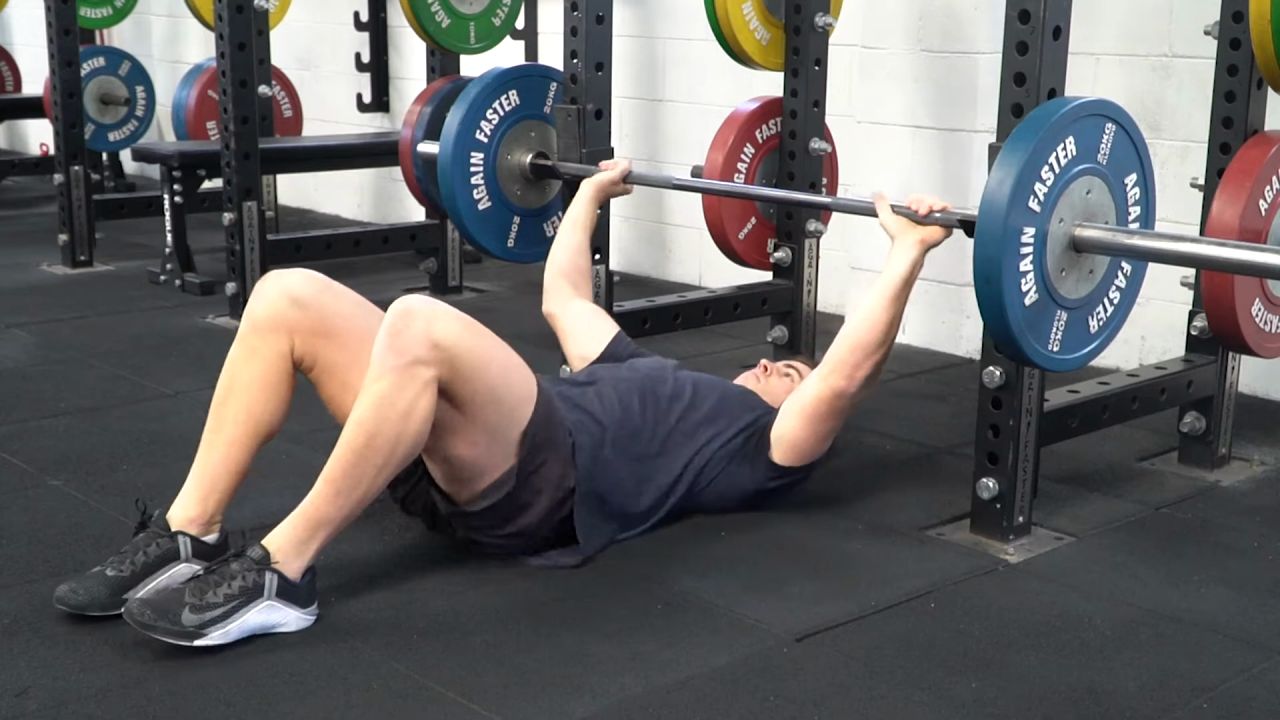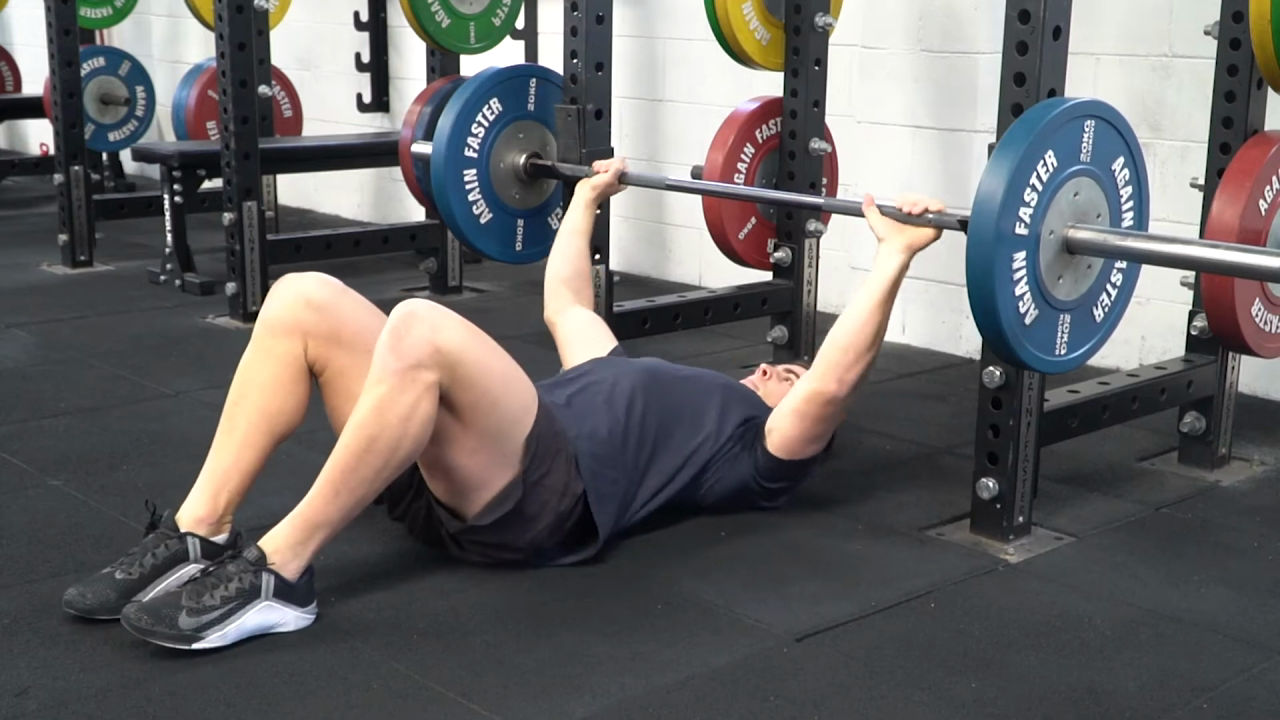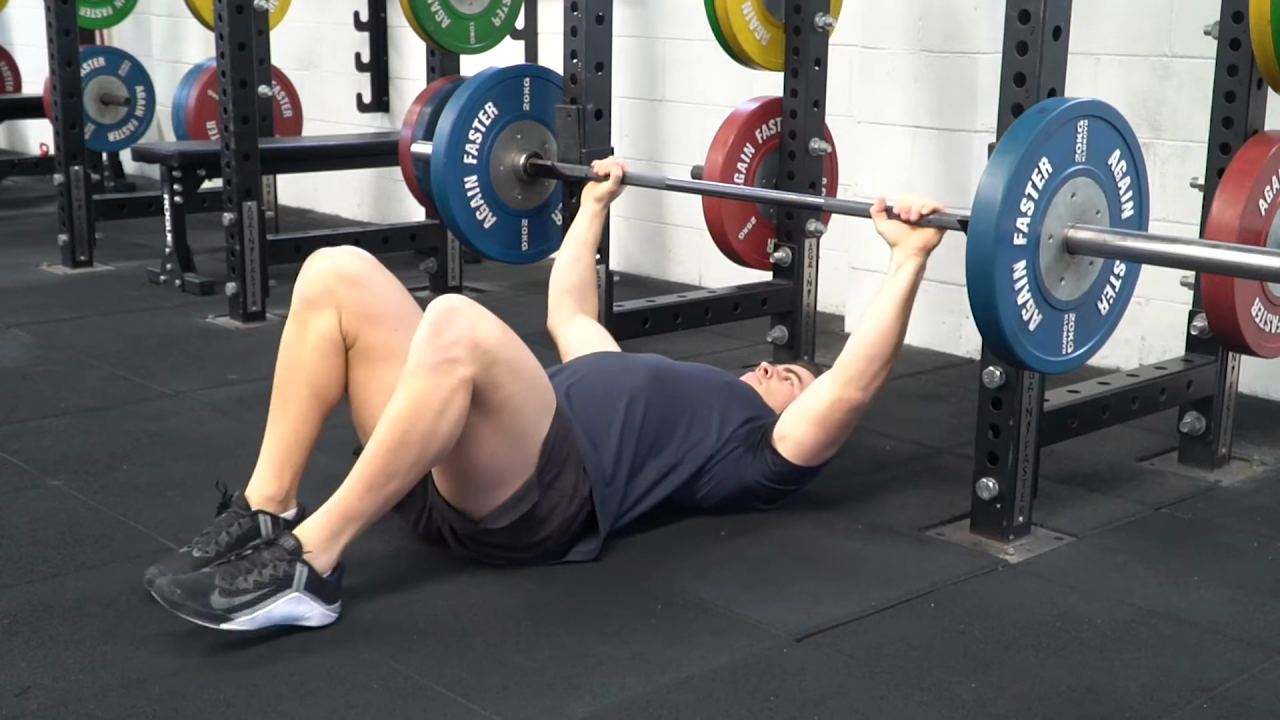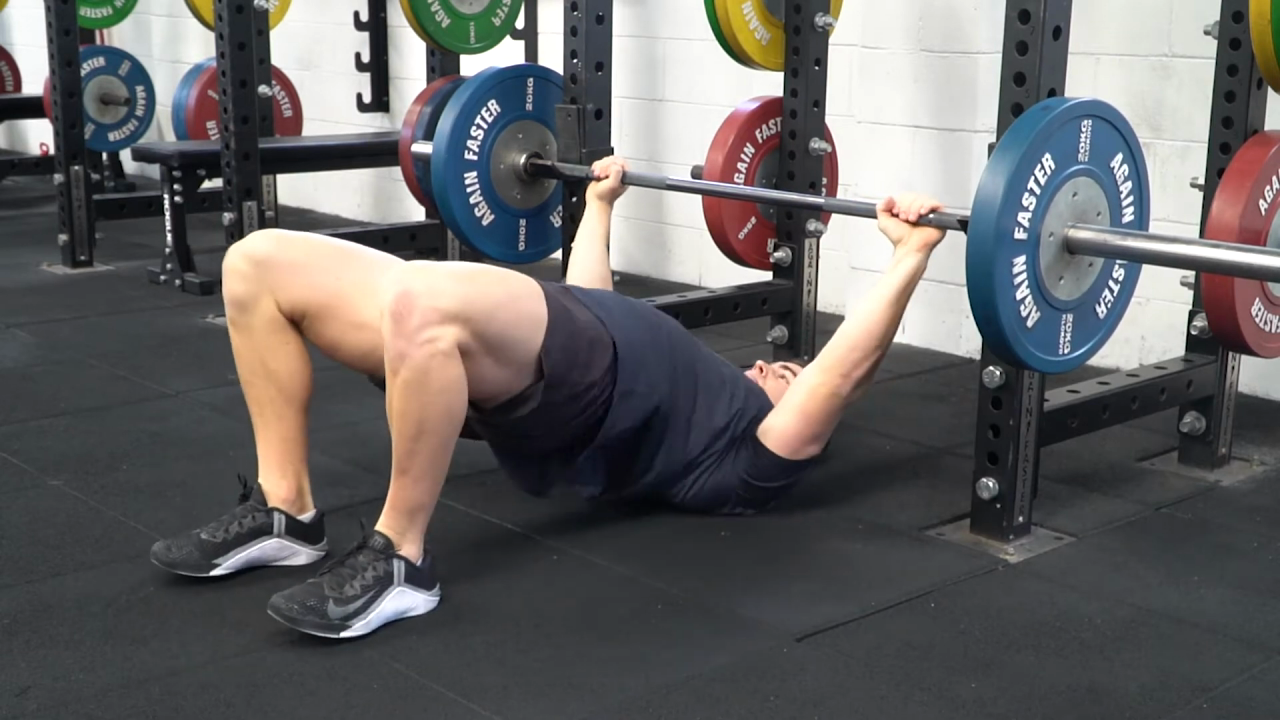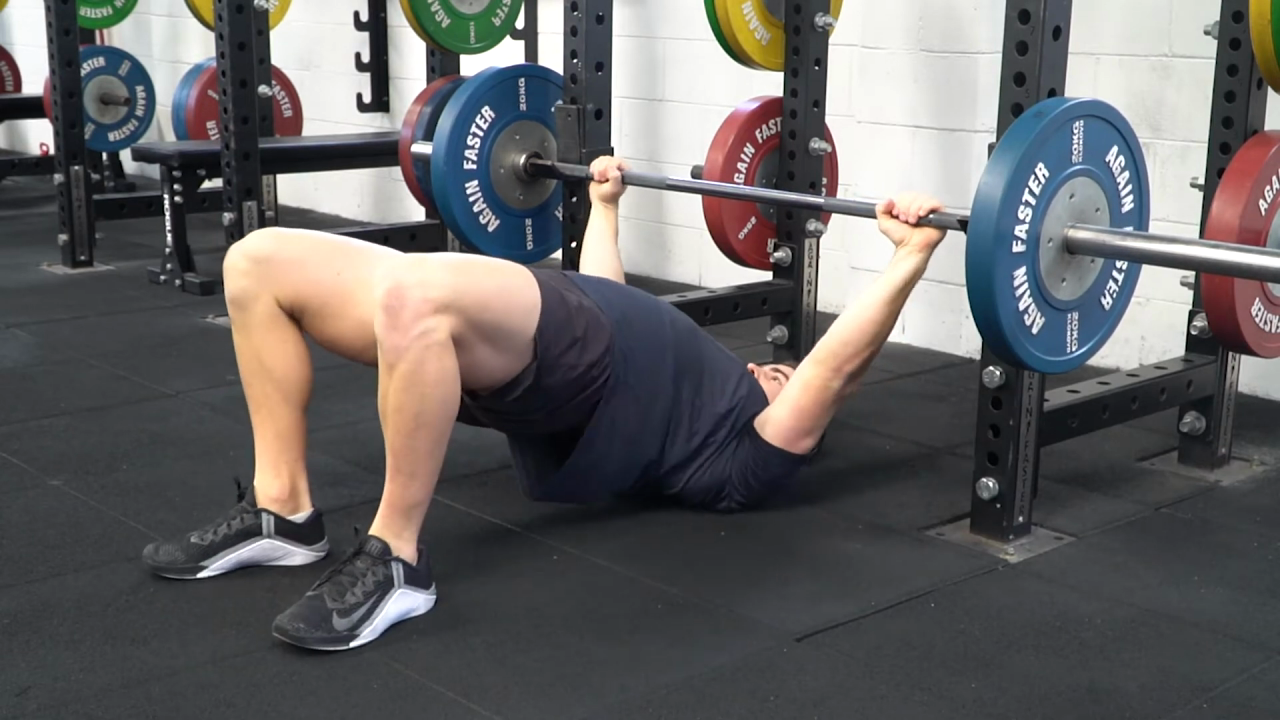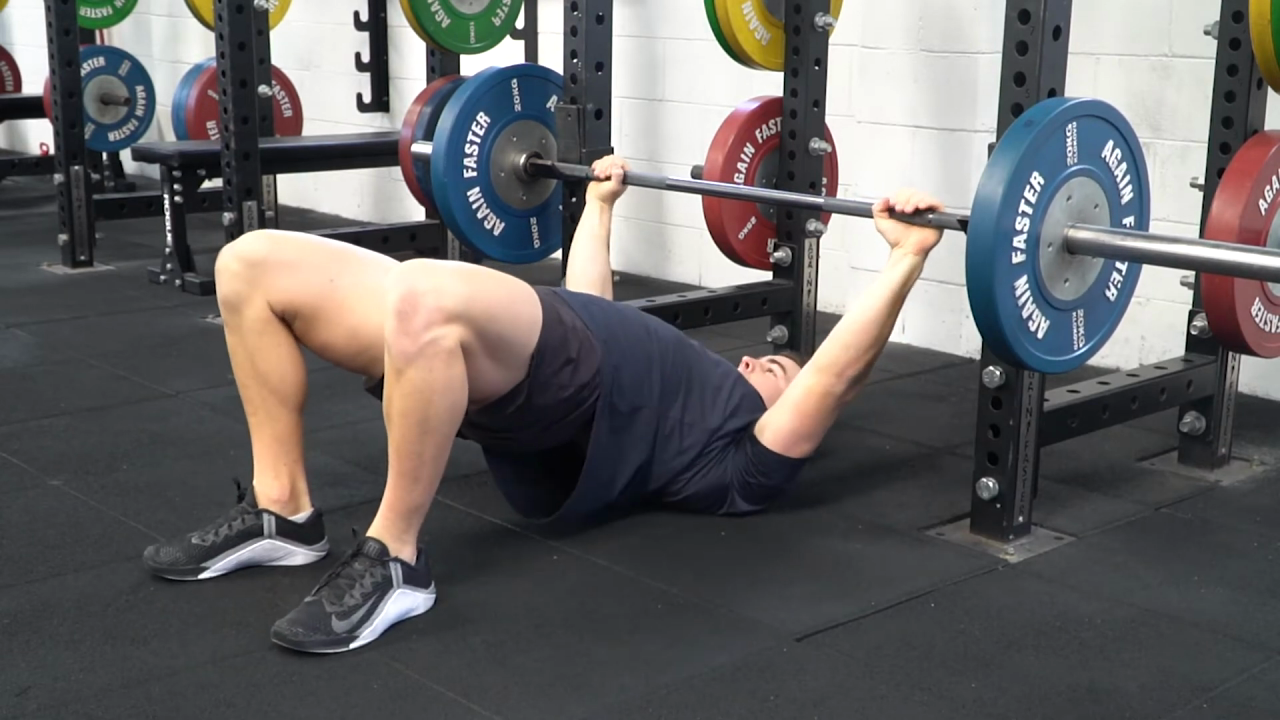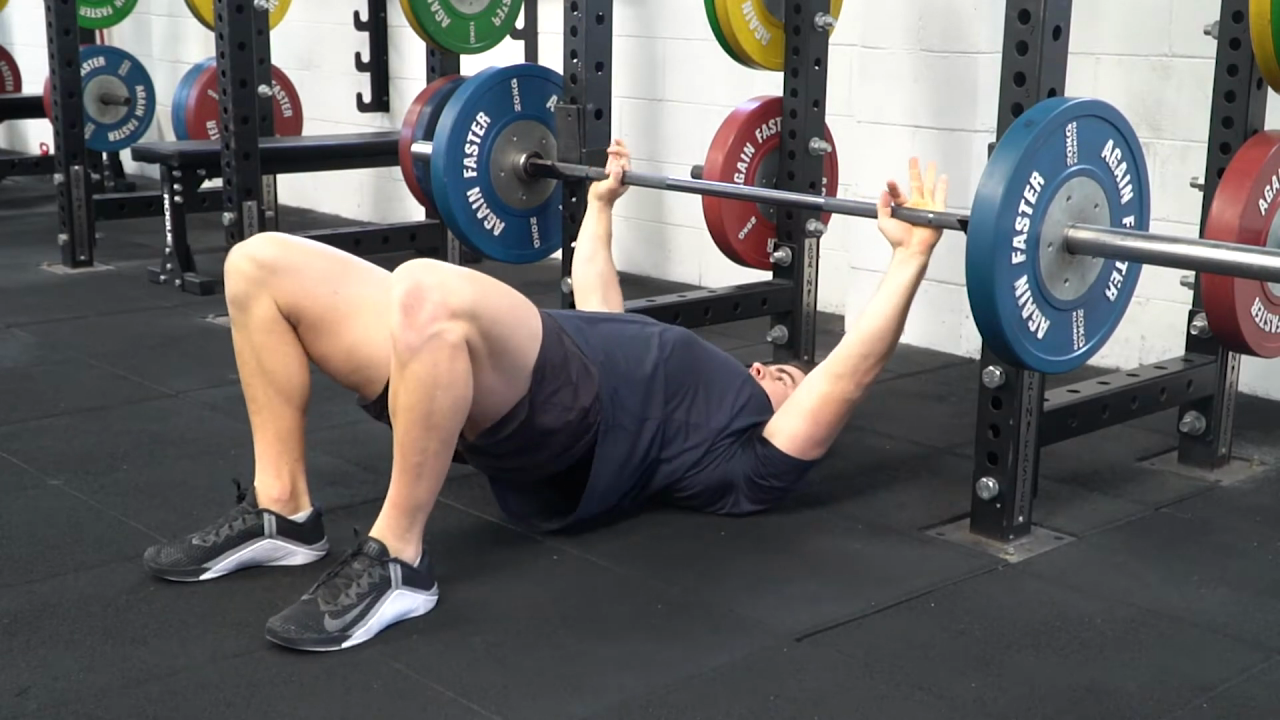
dt=0.7s
person 1, frame 1
left shoulder: (762, 448)
right shoulder: (645, 372)
left elbow: (844, 375)
right elbow: (563, 297)
left wrist: (908, 250)
right wrist: (589, 195)
left hip: (537, 481)
right hip: (450, 462)
left knee: (419, 322)
right knee: (289, 296)
left ankle: (279, 573)
right ankle: (188, 534)
person 1, frame 2
left shoulder: (764, 453)
right shoulder: (648, 385)
left elbow: (836, 378)
right elbow: (566, 309)
left wrist: (896, 253)
right wrist: (585, 203)
left hip: (539, 491)
right hip: (446, 475)
left knee: (420, 327)
right knee: (304, 300)
left ankle: (277, 572)
right ankle: (199, 536)
person 1, frame 3
left shoulder: (762, 448)
right shoulder: (646, 379)
left elbow: (855, 384)
right elbow: (570, 312)
left wrist: (909, 256)
right wrist: (594, 206)
left hip: (541, 489)
right hip: (446, 470)
left knee: (458, 324)
right knee: (338, 273)
left ankle: (305, 565)
right ankle: (264, 513)
person 1, frame 4
right shoulder: (691, 391)
left elbow: (845, 372)
right elbow: (589, 296)
left wrist: (910, 257)
right wrist: (599, 205)
left knee: (420, 305)
right knee: (256, 266)
left ankle: (398, 559)
right ankle: (284, 516)
person 1, frame 5
right shoulder: (701, 393)
left elbow: (836, 367)
right elbow: (602, 295)
left wrist: (911, 256)
right wrist: (604, 203)
right hip: (487, 336)
left knee: (411, 296)
right knee: (258, 262)
left ankle: (394, 560)
right ankle: (282, 511)
person 1, frame 6
left shoulder: (748, 457)
right shoulder: (683, 381)
left elbow: (838, 373)
right elbow: (586, 302)
left wrist: (908, 256)
right wrist: (600, 205)
left hip: (566, 373)
right hip: (468, 343)
left knee: (424, 300)
right knee: (249, 265)
left ankle: (392, 559)
right ankle: (281, 514)
person 1, frame 7
left shoulder: (754, 458)
right shoulder: (677, 383)
left elbow: (849, 373)
right elbow: (599, 314)
left wrist: (911, 255)
right wrist: (601, 204)
left hip: (564, 396)
left knee: (426, 291)
right knee: (260, 266)
left ankle: (394, 561)
right ankle: (281, 513)
